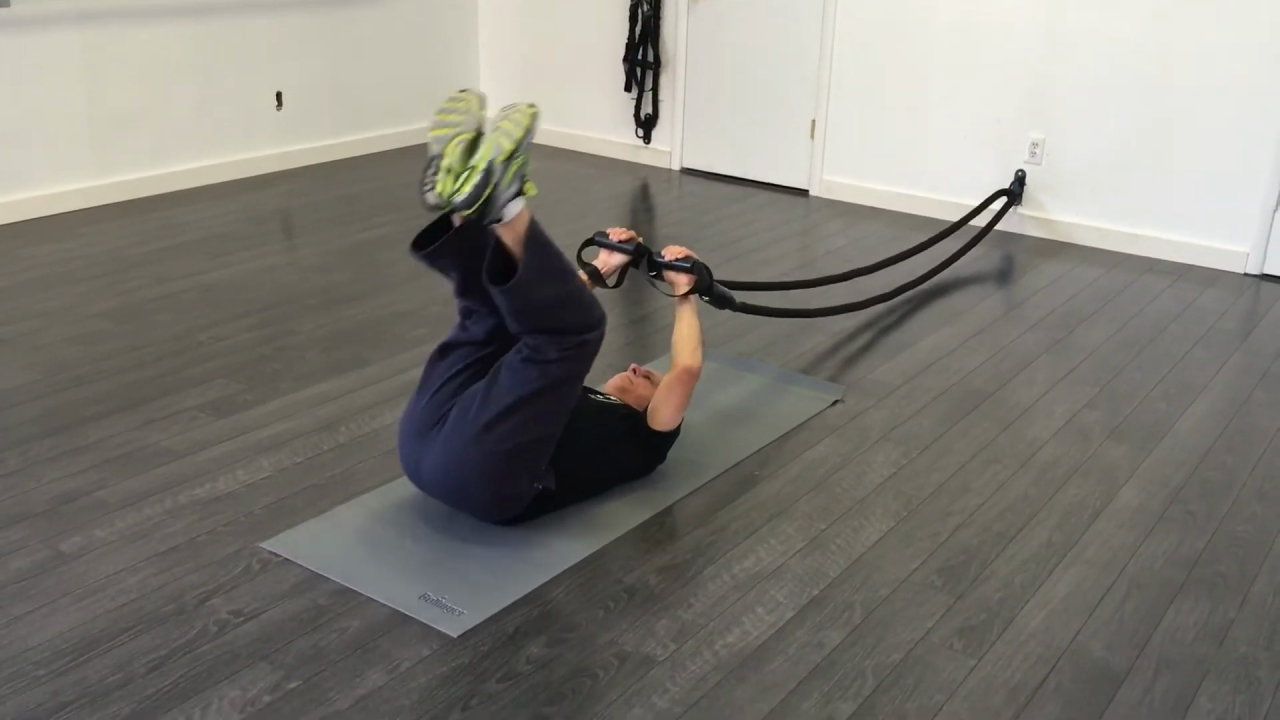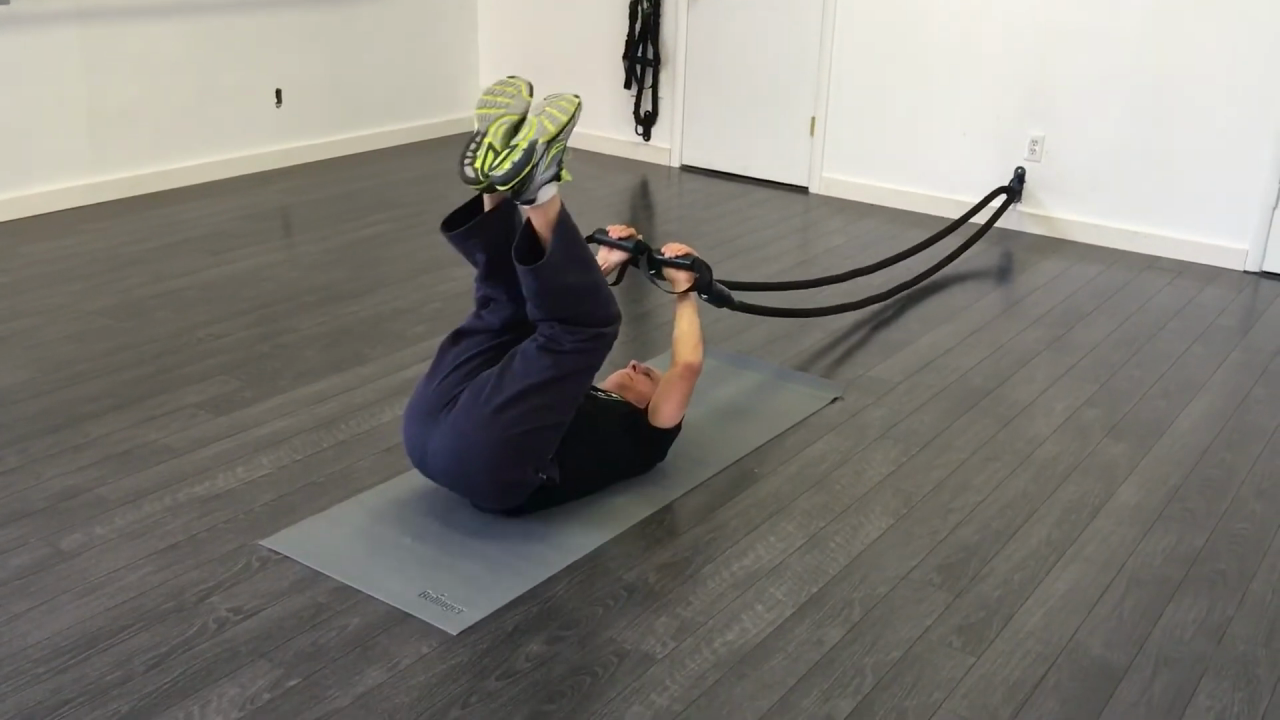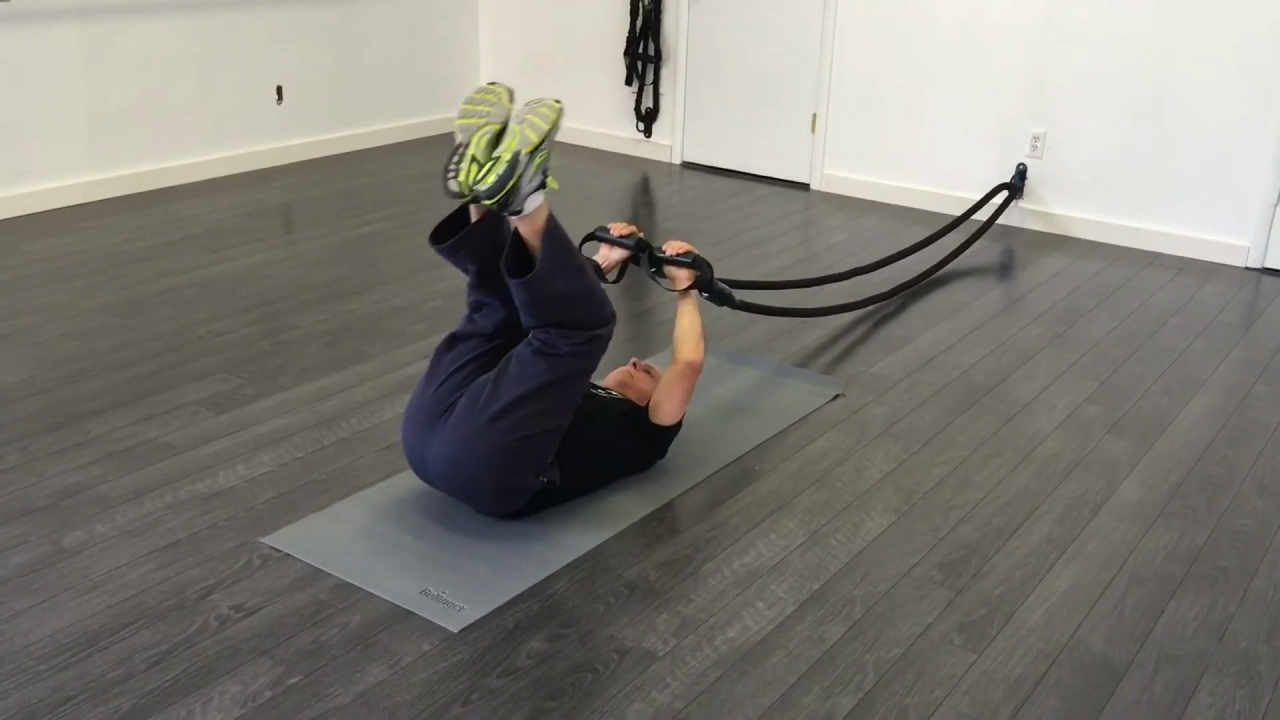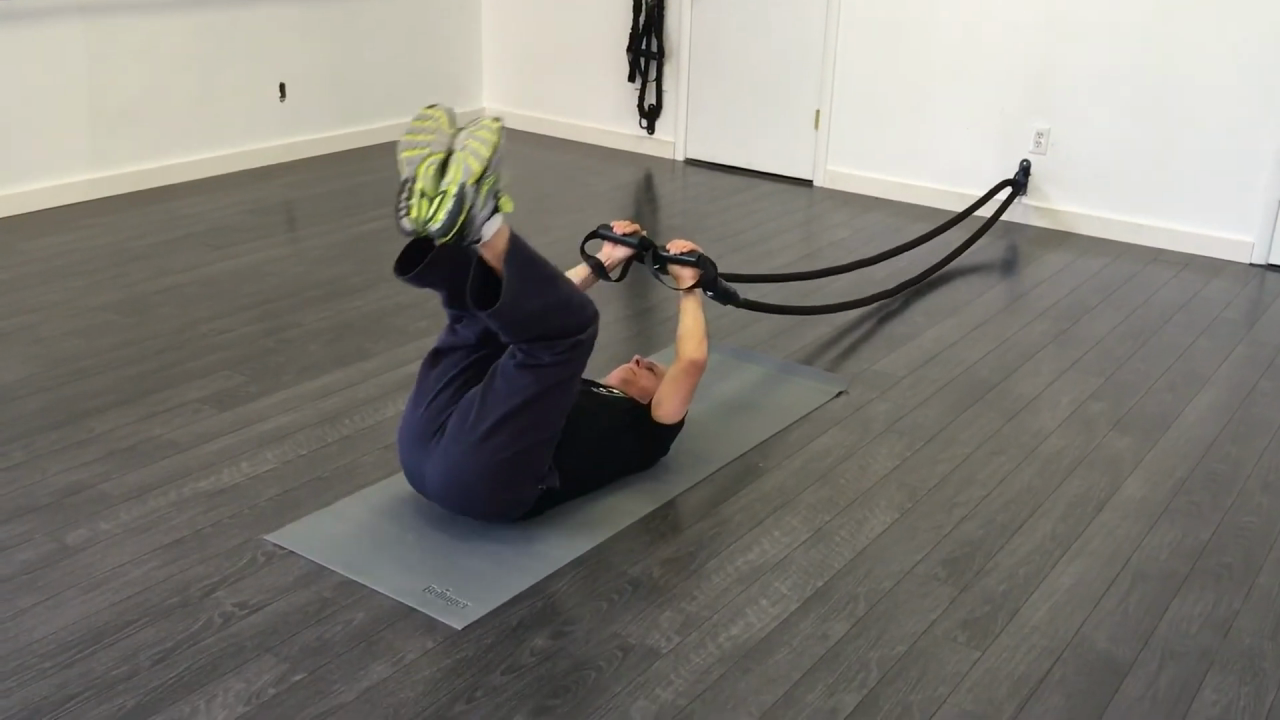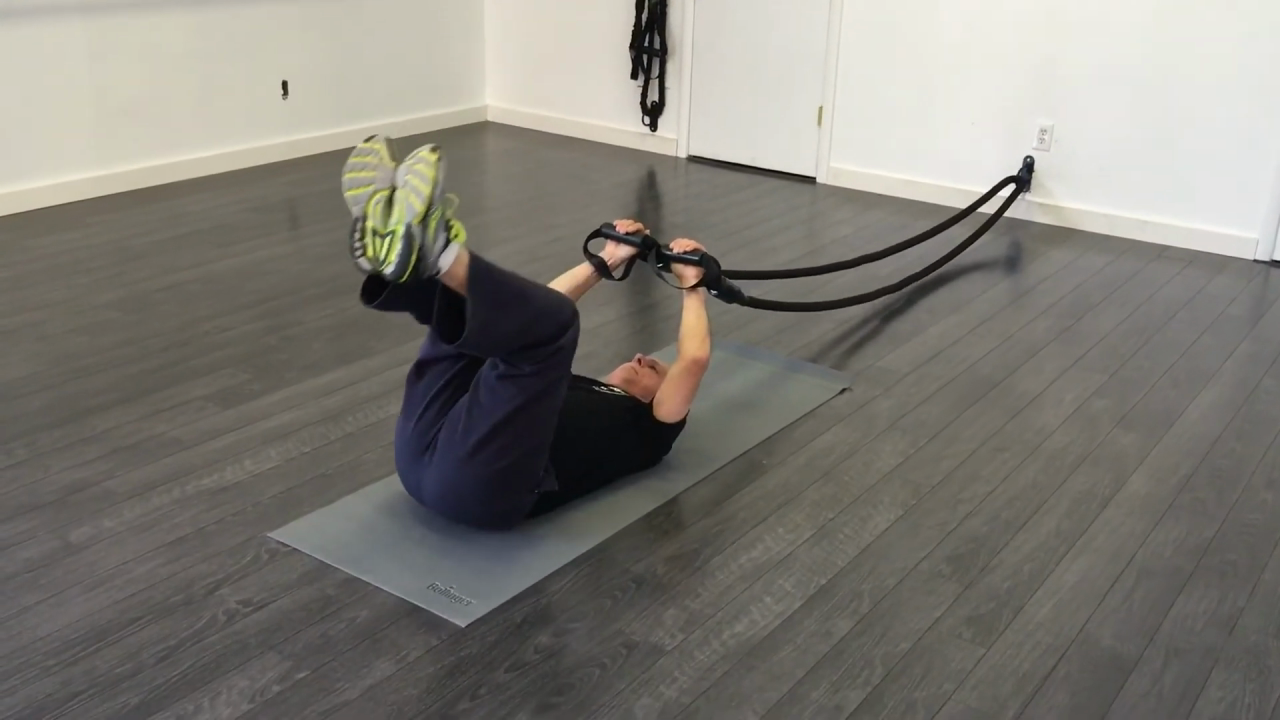
dt=0.2s
person 1, frame 1
left shoulder: (641, 438)
right shoulder: (571, 398)
left elbow: (687, 370)
right elbow: (547, 307)
left wrist: (684, 295)
right wrist: (598, 270)
left hip: (485, 470)
right hip: (428, 440)
left knee: (575, 321)
right knee: (498, 300)
left ankle: (502, 206)
right ankle: (464, 204)
person 1, frame 2
left shoulder: (641, 435)
right shoulder: (577, 395)
left elbow: (687, 365)
right elbow: (555, 299)
left wrist: (683, 291)
right wrist: (599, 266)
left hip: (489, 457)
right hip: (433, 430)
left knee: (590, 317)
right knee: (514, 297)
left ankle: (537, 192)
right ankle: (499, 191)
person 1, frame 3
left shoulder: (641, 432)
right shoulder: (576, 393)
left elbow: (688, 363)
right elbow: (553, 300)
left wrist: (684, 289)
right wrist: (598, 265)
left hip: (488, 460)
right hip: (430, 434)
left knee: (584, 318)
right knee: (507, 298)
left ankle: (525, 199)
right ankle: (486, 196)
person 1, frame 4
left shoulder: (643, 431)
right shoulder: (576, 392)
left elbow: (691, 361)
right elbow: (547, 300)
left wrist: (687, 288)
right wrist: (601, 264)
left hip: (485, 474)
right hip: (426, 445)
left knee: (568, 320)
right knee: (489, 303)
left ankle: (483, 222)
right ankle: (444, 222)
person 1, frame 5
left shoulder: (646, 430)
right shoulder: (575, 389)
left elbow: (694, 360)
right elbow: (529, 308)
left wrist: (692, 287)
right wrist: (604, 262)
left hip: (483, 482)
right hip: (424, 453)
left knee: (549, 322)
right knee: (465, 311)
left ankle: (437, 249)
right ankle: (401, 251)
